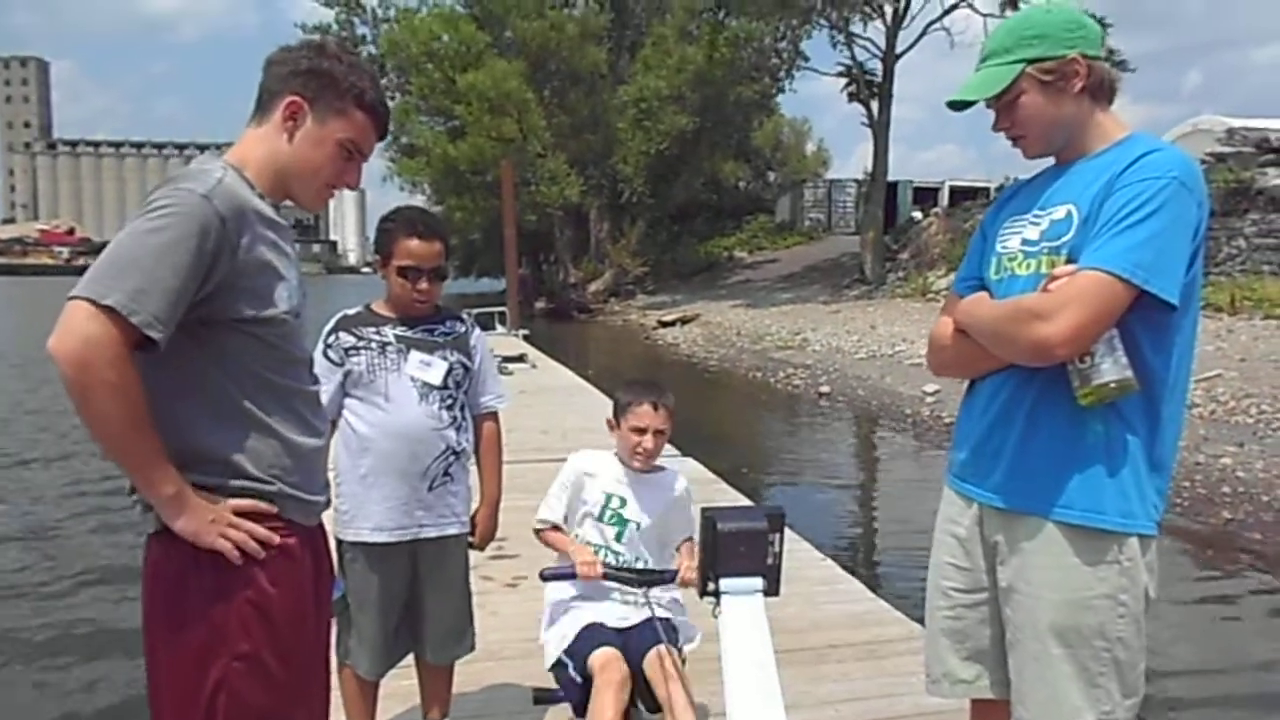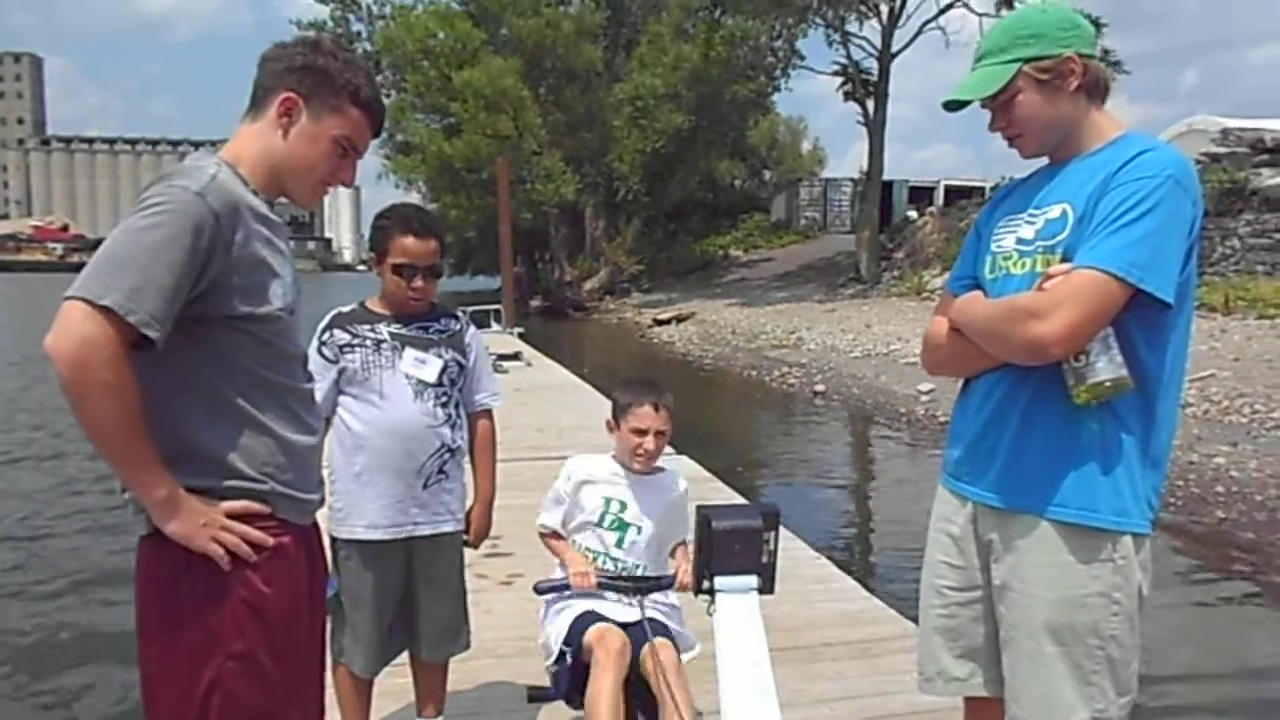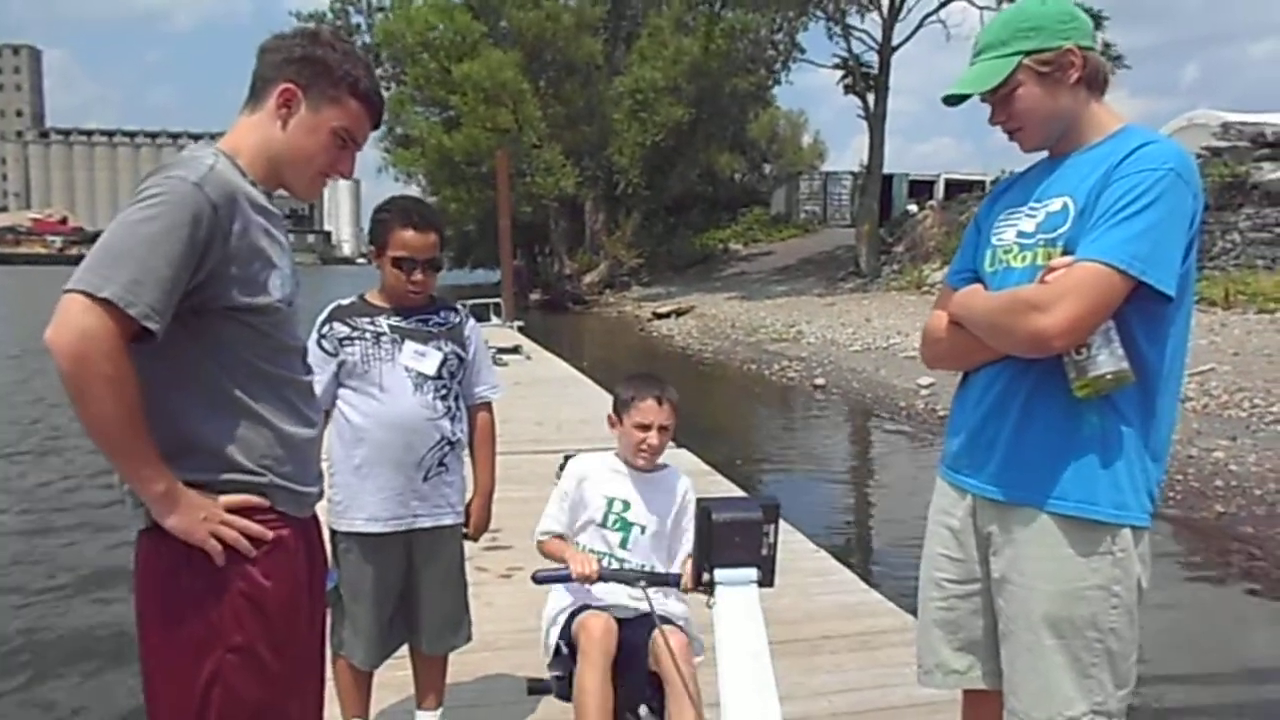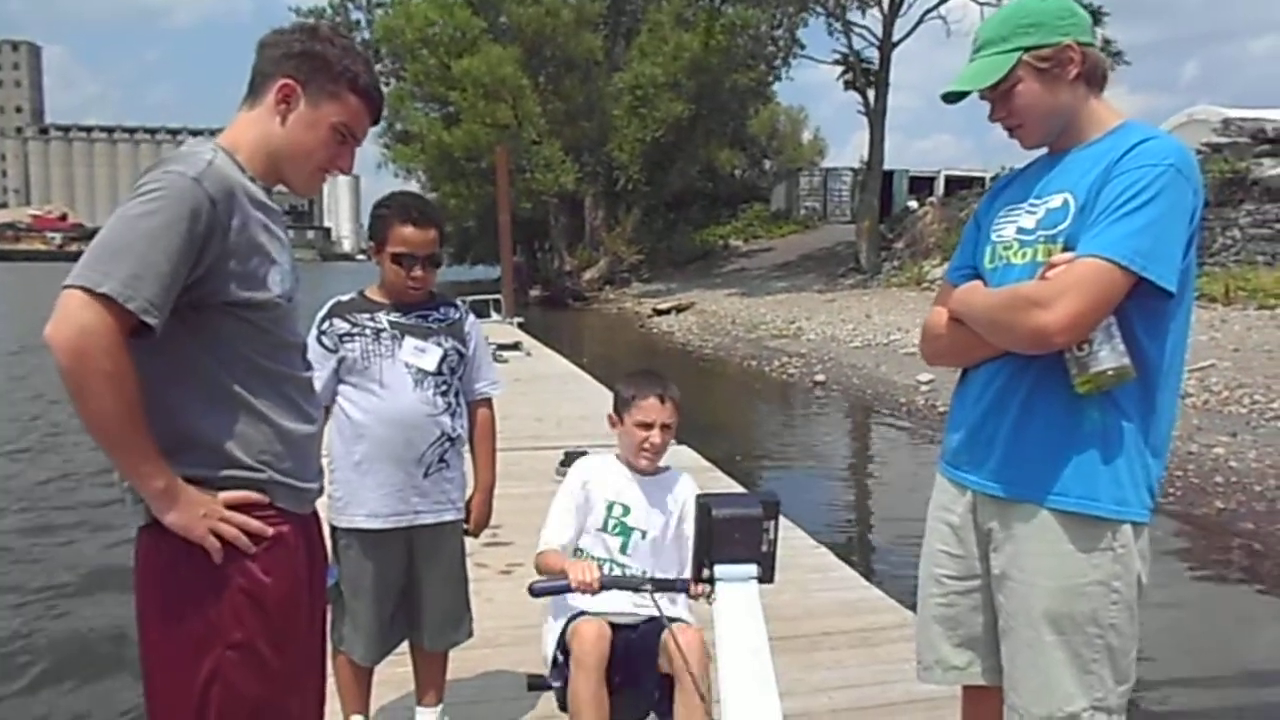
dt=0.1s
person 1, frame 1
left shoulder: (1156, 176)
right shoulder: (1014, 203)
left elbow: (1055, 332)
right elbow: (942, 351)
left wrist: (975, 311)
right wrist: (1025, 323)
left hip: (1079, 505)
right hip: (975, 490)
person 1, frame 2
left shoulder: (1151, 175)
right shoulder: (1009, 201)
left elbow: (1051, 329)
right elbow: (938, 350)
left wrist: (970, 310)
right wrist: (1017, 321)
left hip: (1073, 505)
right hip: (970, 488)
person 1, frame 3
left shoulder: (1152, 168)
right shoulder: (1008, 196)
left elbow: (1053, 322)
right elbow: (936, 342)
left wrist: (972, 304)
right wrist: (1023, 315)
left hip: (1072, 497)
right hip: (967, 481)
person 1, frame 4
left shoulder: (1152, 164)
right shoulder: (1008, 192)
left elbow: (1055, 317)
right elbow: (936, 339)
left wrist: (972, 300)
right wrist: (1021, 311)
left hip: (1072, 494)
right hip: (967, 476)
person 2, frame 1
left shoulder: (261, 220)
right shoulder: (207, 202)
right elbow: (81, 342)
left wrist: (297, 529)
right wrist: (174, 501)
left hip: (287, 541)
right hip: (235, 551)
person 2, frame 2
left shoulder: (254, 217)
right shoulder: (201, 198)
right elbow: (78, 342)
left wrist: (291, 536)
right wrist: (167, 504)
left hip: (281, 539)
right hip: (230, 552)
person 2, frame 3
left shoulder: (254, 207)
right shoulder: (199, 189)
right elbow: (78, 335)
left wrist: (294, 523)
right wrist: (165, 498)
left hip: (280, 533)
right hip: (230, 546)
person 2, frame 4
left shoulder: (252, 203)
right shoulder: (198, 184)
right elbow: (77, 331)
left wrist: (293, 524)
right wrist: (165, 493)
left hip: (281, 528)
right hip: (230, 542)
person 3, frame 1
left shoulder: (463, 336)
right shoulder: (346, 334)
left elbow: (485, 420)
left wrist: (490, 501)
left hip: (443, 517)
right hip: (368, 519)
left knee: (439, 636)
right knee: (361, 641)
person 3, frame 2
left shoulder: (458, 333)
right shoulder: (341, 331)
left elbow: (480, 418)
left wrist: (484, 499)
left hip: (438, 515)
right hip: (362, 517)
left knee: (434, 633)
right knee: (356, 638)
person 3, frame 3
left shoulder: (457, 326)
right shoulder: (340, 324)
left elbow: (480, 411)
left wrist: (484, 492)
left hip: (438, 507)
right hip: (361, 510)
left knee: (433, 625)
right knee: (355, 631)
person 3, frame 4
left shoulder: (457, 322)
right shoulder: (339, 320)
left elbow: (480, 406)
left wrist: (484, 488)
left hip: (438, 503)
right hip: (362, 506)
left knee: (434, 620)
right knee: (356, 625)
person 4, frame 1
left shoulder: (675, 486)
right shoulder: (584, 467)
left elbow: (684, 539)
right elbow: (544, 526)
left wrist: (689, 560)
right wrist: (574, 548)
left hip: (648, 608)
right hip: (584, 606)
left knee: (667, 669)
right knee: (611, 674)
person 4, frame 2
left shoulder: (674, 488)
right shoulder: (581, 472)
right elbow: (547, 530)
left wrist: (684, 563)
right wrist: (571, 557)
left hip: (647, 609)
right hip: (582, 604)
left knee: (665, 661)
right knee: (611, 646)
person 4, frame 3
left shoulder: (679, 486)
right shoulder: (586, 469)
left elbow: (688, 553)
right elbow: (546, 538)
left wrist: (695, 567)
right wrist: (571, 553)
left hip: (651, 612)
right hip: (585, 603)
left knee: (676, 645)
right knee: (598, 630)
person 4, frame 4
left shoulder: (682, 488)
right shoulder: (589, 473)
left elbow: (696, 564)
right elbow: (545, 557)
right wrist: (572, 564)
left hip: (656, 617)
right hip: (586, 611)
left knee: (689, 643)
right knee: (591, 636)
